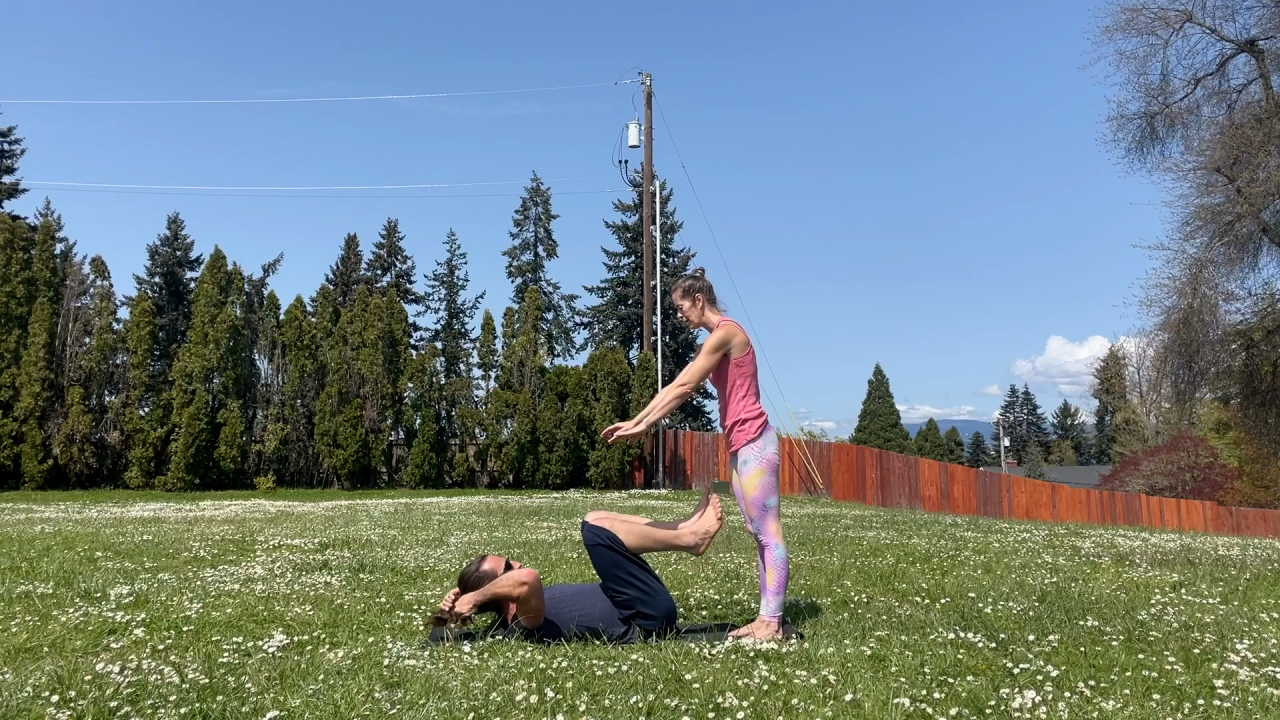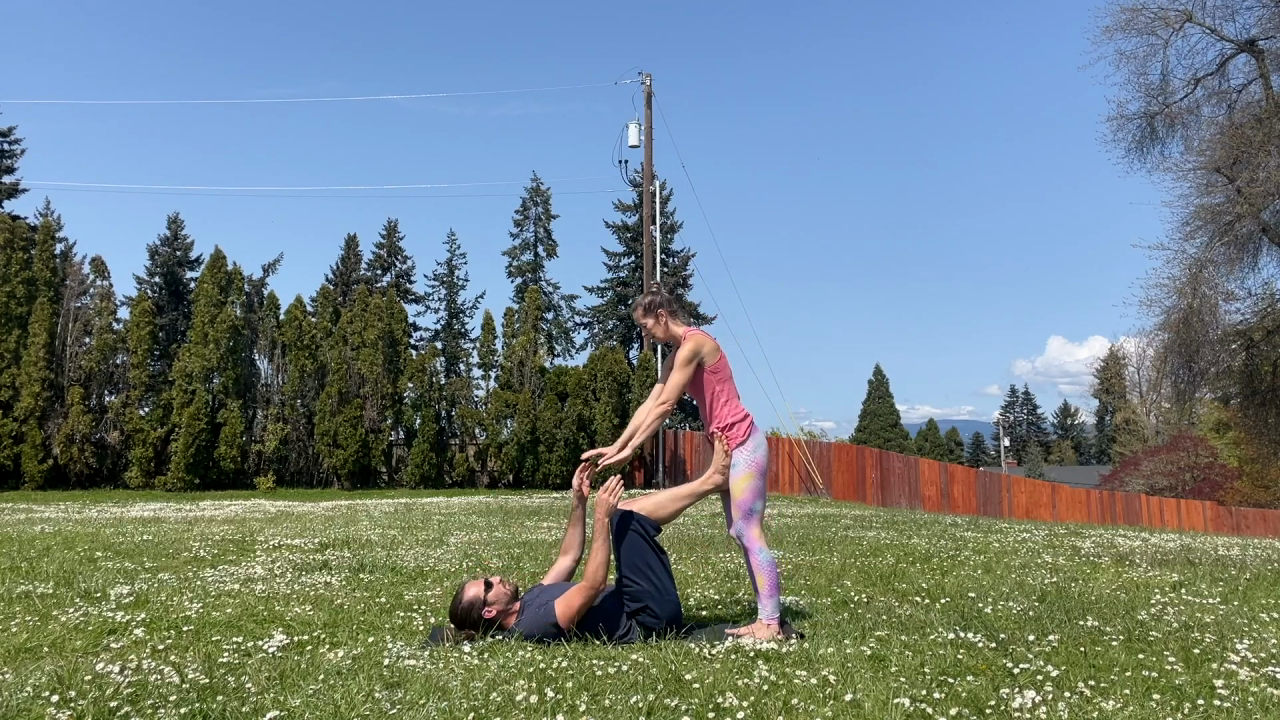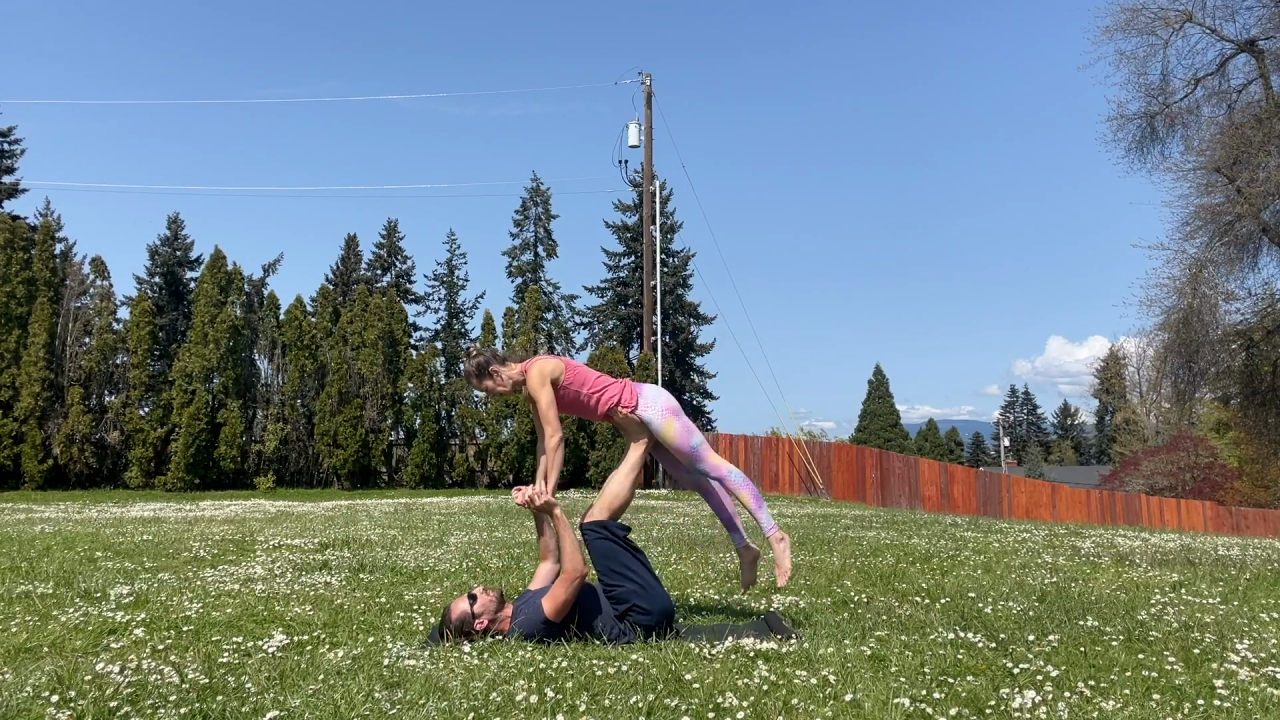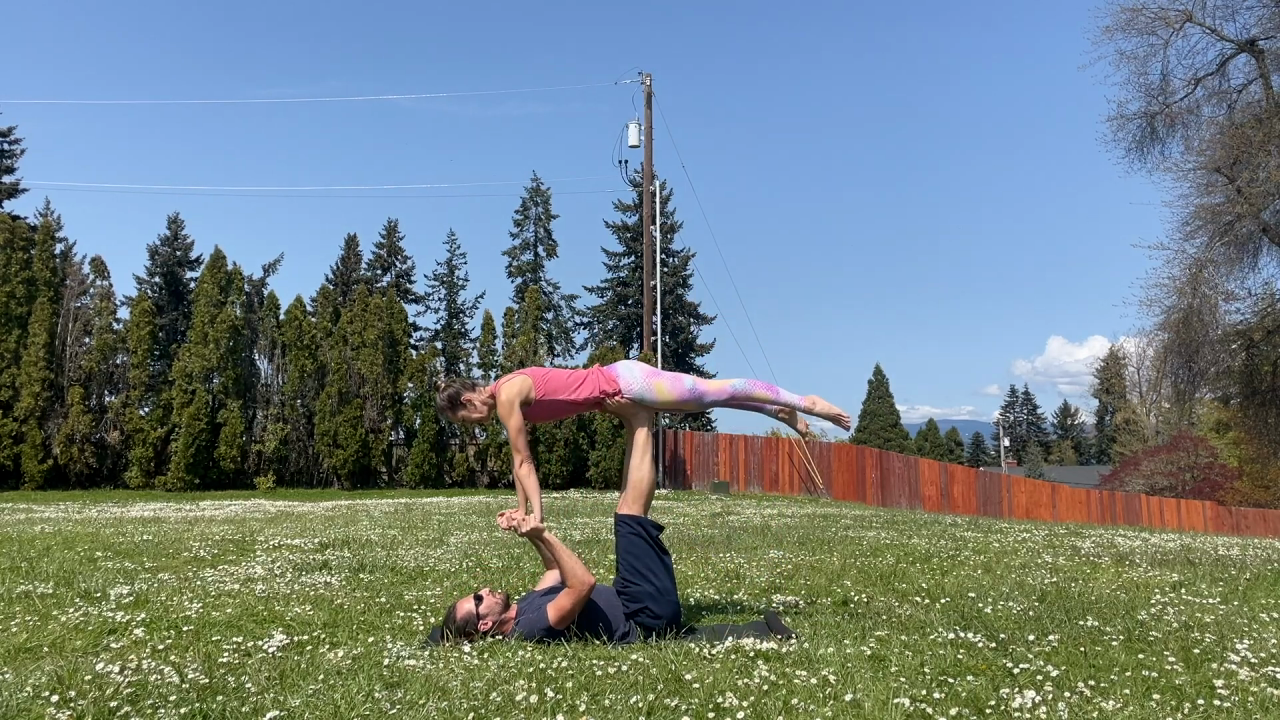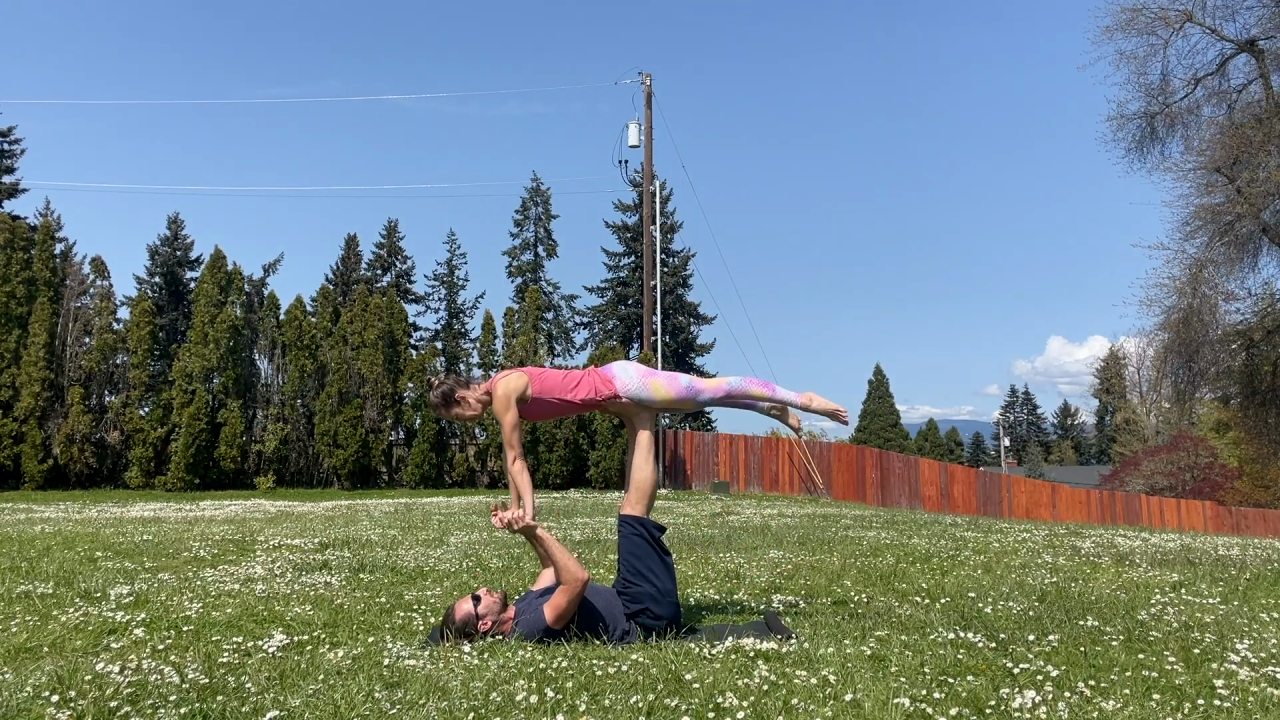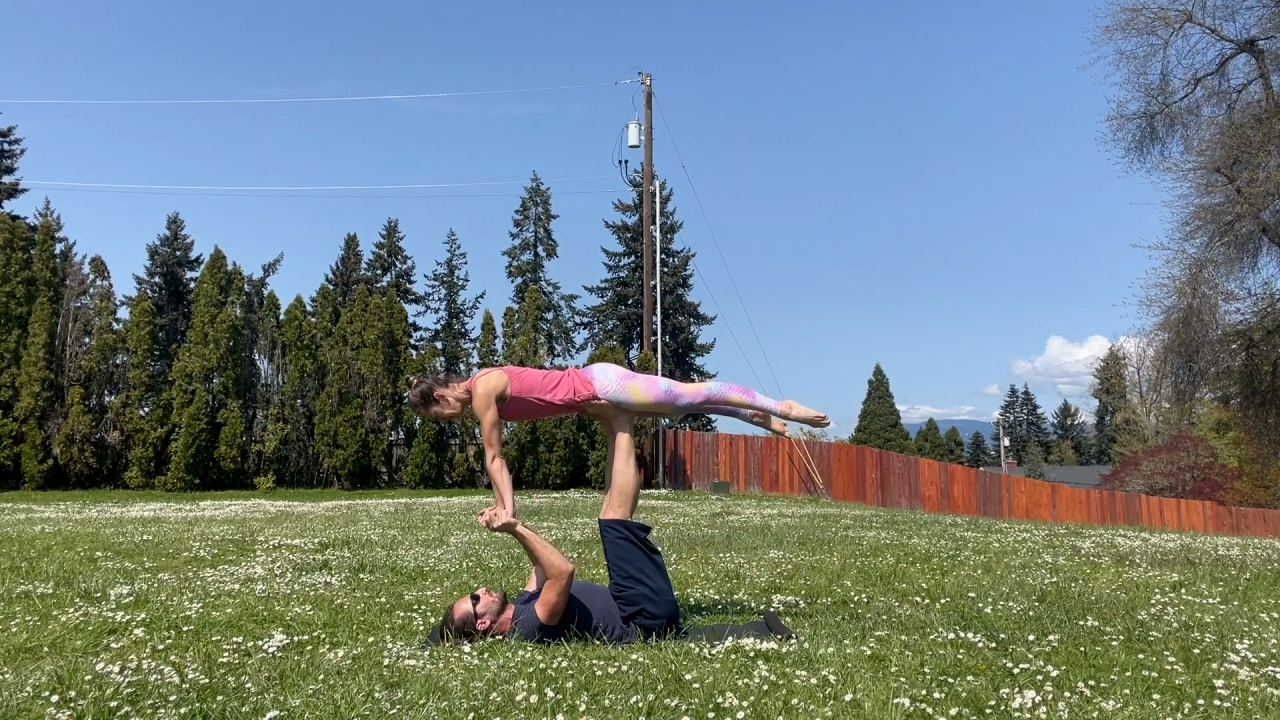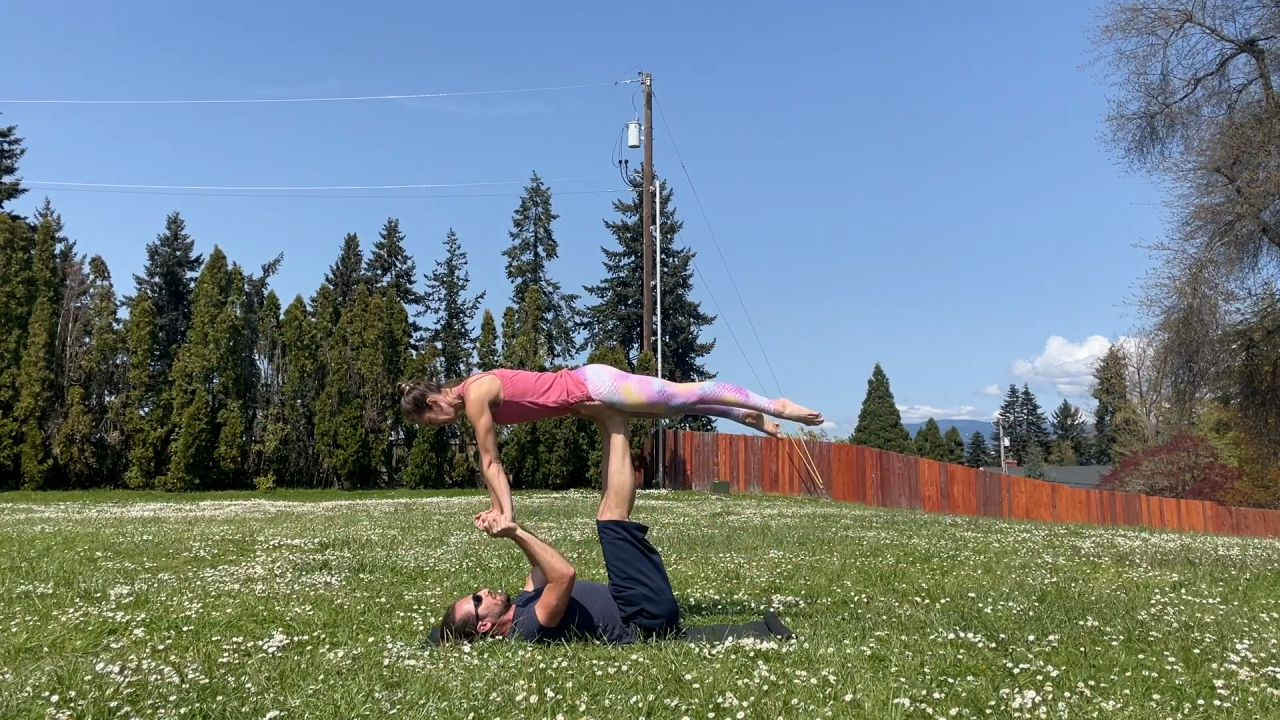
dt=0.7s
person 1, frame 1
left shoulder: (726, 333)
right shoulder: (716, 341)
left elbow: (685, 389)
right elbow: (676, 385)
left wrist: (644, 426)
right wrist: (635, 421)
left hip: (754, 441)
right hip: (742, 444)
left knee: (768, 531)
right knee: (758, 531)
left ankle: (772, 621)
right ankle: (766, 617)
person 1, frame 2
left shoulder: (693, 343)
right shoulder: (675, 354)
left elbow: (664, 406)
right elbow: (648, 405)
left wrist: (628, 450)
right wrist: (614, 448)
left hip: (743, 443)
right hip: (729, 447)
left knee: (748, 534)
right knee: (740, 532)
left ankle: (771, 623)
right ankle: (765, 617)
person 1, frame 3
left shoulder: (535, 375)
right shoulder: (533, 382)
left elbow: (555, 438)
right elbow: (547, 440)
left wrist: (549, 491)
right wrist: (539, 490)
left hip: (647, 405)
right hip: (636, 416)
left knee: (712, 467)
right knee: (697, 480)
left ankle: (773, 535)
right ankle: (743, 549)
person 1, frame 4
left shoulder: (506, 396)
right shoulder: (508, 396)
left elbow: (523, 462)
right elbow: (521, 461)
left wrist: (537, 516)
right wrist: (521, 510)
left hip: (623, 385)
right hip: (618, 392)
left knee: (716, 392)
right knee: (709, 397)
left ankle: (806, 403)
right ankle: (780, 409)
person 1, frame 5
left shoulder: (502, 391)
right shoulder: (502, 395)
left elbow: (514, 458)
right elbow: (514, 457)
left wrist: (530, 512)
right wrist: (516, 508)
left hip: (618, 385)
right hip: (614, 392)
left knee: (711, 389)
right knee: (706, 395)
left ankle: (801, 398)
right ankle: (772, 408)
person 1, frame 6
left shoulder: (483, 389)
right shoulder: (483, 393)
left elbow: (494, 456)
right elbow: (495, 455)
left wrist: (509, 509)
right wrist: (502, 505)
left hip: (599, 387)
right hip: (593, 398)
left knee: (693, 396)
right knee: (685, 404)
left ankle: (779, 408)
right ankle: (757, 417)
person 1, frame 7
left shoulder: (476, 394)
right shoulder: (475, 395)
left elbow: (490, 461)
right elbow: (492, 461)
left wrist: (508, 513)
right wrist: (499, 509)
left hip: (591, 388)
right hip: (586, 397)
left knee: (685, 395)
right knee: (679, 404)
left ankle: (773, 405)
right ankle: (749, 416)
person 2, frame 1
left shoulder: (513, 617)
right shoulder: (528, 624)
right elbow: (526, 579)
left wrist: (461, 592)
right wrist: (474, 597)
left hip: (644, 617)
right hip: (648, 619)
left knee: (600, 525)
right knee: (596, 526)
left ankle: (684, 531)
right ankle: (687, 537)
person 2, frame 2
left shoulder: (529, 602)
right shoulder: (534, 626)
left elbow: (568, 556)
right elbow: (592, 584)
left wrist: (578, 501)
right wrist: (602, 519)
left hip: (648, 618)
right hip: (648, 622)
left knee: (624, 517)
right knee: (629, 515)
left ankle: (709, 480)
right ankle: (710, 480)
person 2, frame 3
left shoulder: (523, 613)
right shoulder: (529, 626)
left elbow: (550, 562)
right elbow: (574, 572)
left wrist: (539, 514)
right wrist: (553, 511)
left hip: (641, 621)
right hip: (641, 619)
right knee: (594, 522)
person 2, frame 4
left shoulder: (523, 609)
right shoulder: (533, 626)
left elbow: (557, 566)
right elbow: (585, 583)
left wrist: (529, 533)
right wrist: (541, 535)
left hip: (648, 612)
right hip: (646, 620)
right knee: (630, 515)
person 2, frame 5
left shoulder: (522, 608)
right shoulder: (532, 628)
left elbow: (553, 567)
right elbow: (577, 579)
left wrist: (526, 530)
right wrist: (536, 531)
left hip: (645, 622)
right hip: (647, 617)
right knee: (633, 513)
person 2, frame 6
left shoulder: (521, 606)
right shoulder: (529, 629)
left elbow: (542, 567)
right elbow: (563, 570)
left wrist: (515, 528)
right wrist: (518, 528)
left hip: (640, 626)
right hip: (643, 623)
right knee: (613, 520)
person 2, frame 7
left shoulder: (520, 608)
right shoulder: (529, 628)
left elbow: (543, 567)
right elbow: (565, 574)
left wrist: (513, 531)
right wrist: (518, 533)
left hip: (648, 624)
right hip: (646, 617)
right knee: (611, 518)
